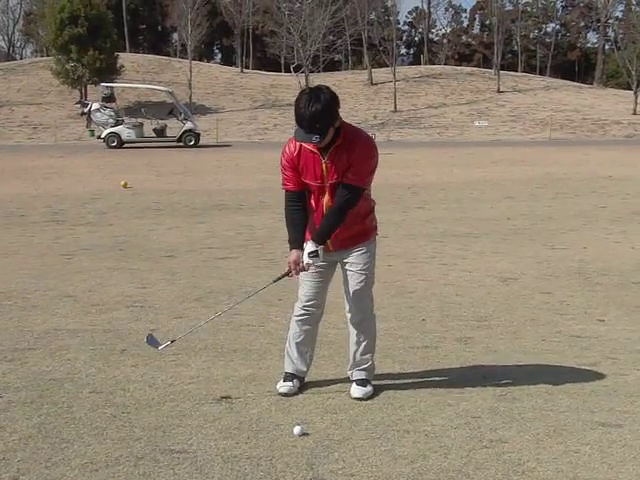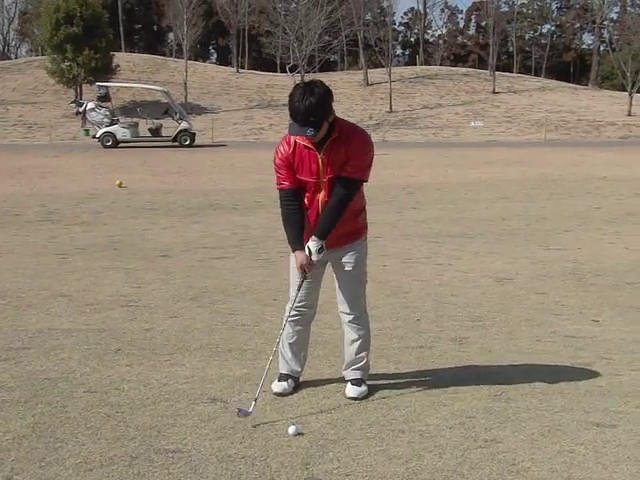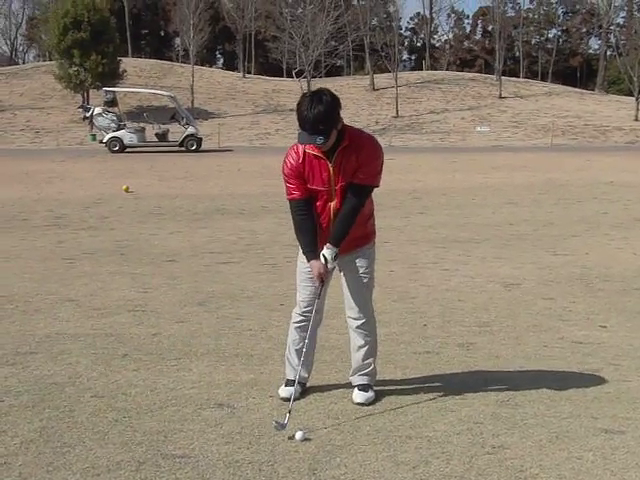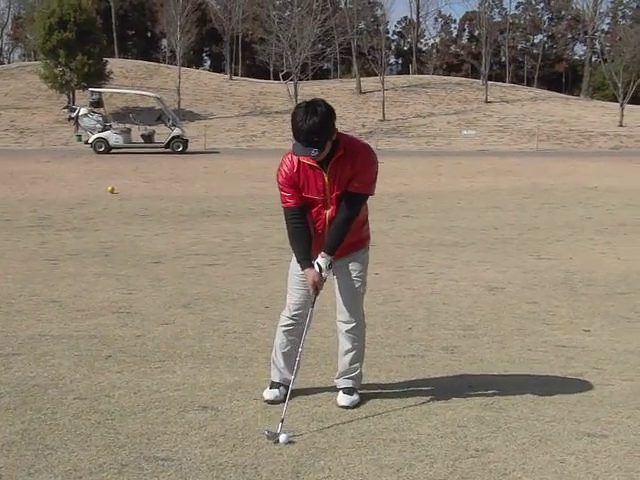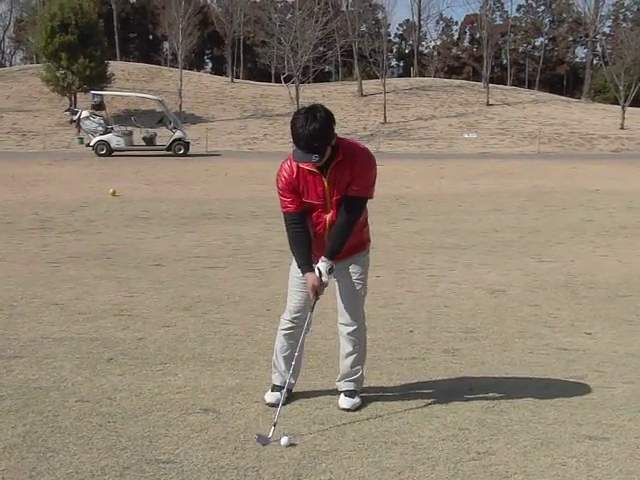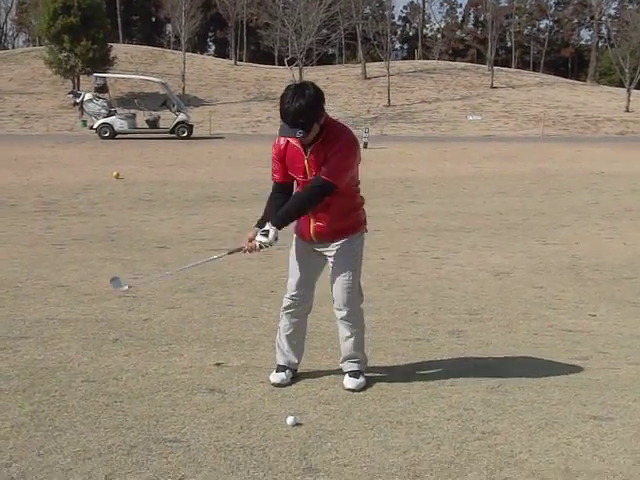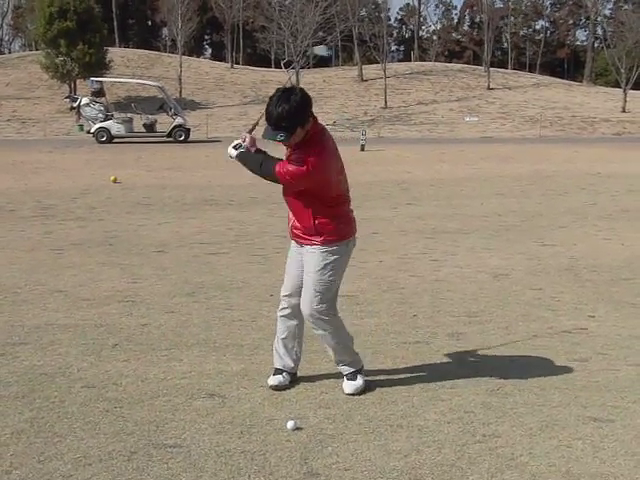
dt=0.3s
person 1, frame 1
left shoulder: (362, 146)
right shoulder: (293, 150)
left elbow: (346, 201)
right elbow: (294, 201)
left wrist: (316, 244)
right wrist: (296, 246)
left hip: (357, 240)
right hip: (313, 241)
left knee: (360, 309)
right knee: (306, 307)
left ankle: (361, 374)
right ankle: (294, 371)
person 1, frame 2
left shoulder: (357, 141)
right shoulder: (286, 148)
left elbow: (344, 196)
right elbow: (289, 202)
left wrist: (318, 240)
right wrist: (297, 247)
left hip: (348, 239)
right hip: (304, 240)
left knee: (353, 308)
right knee: (299, 307)
left ankle: (356, 374)
right ankle: (289, 371)
person 1, frame 3
left shoulder: (367, 147)
right shoulder: (295, 157)
left elbow: (355, 202)
right elbow: (300, 211)
left wrist: (332, 248)
right wrist: (312, 256)
left hip: (356, 245)
right hip: (314, 246)
left knee: (360, 314)
right knee: (304, 312)
left ankle: (363, 379)
right ankle: (295, 376)
person 1, frame 4
left shoulder: (362, 155)
right shoulder: (290, 165)
left elbow: (350, 212)
right elbow: (295, 219)
left wrist: (327, 256)
right wrist: (307, 264)
left hip: (350, 249)
right hip: (308, 250)
left knee: (350, 318)
right knee: (292, 315)
left ankle: (348, 382)
right ankle: (280, 379)
person 1, frame 5
left shoulder: (360, 159)
right shoulder: (289, 170)
left elbow: (350, 215)
right elbow: (295, 223)
left wrist: (328, 261)
right wrist: (307, 269)
left hip: (351, 252)
right hip: (308, 253)
left knee: (352, 320)
right knee: (293, 318)
left ankle: (349, 385)
right ankle: (281, 382)
person 1, frame 6
left shoulder: (344, 144)
right shoulder: (283, 144)
left elbow: (313, 193)
right elbow: (281, 191)
left wrist: (274, 226)
right wrist: (260, 227)
left hip: (344, 235)
right hip: (306, 235)
left knee: (346, 302)
right knee: (294, 300)
left ankle: (353, 365)
right ankle: (287, 362)
person 1, frame 7
left shoulder: (311, 161)
right shoulder: (302, 135)
left elbow: (271, 172)
right elbow: (280, 169)
left wrist: (244, 153)
right wrist: (253, 151)
left hip: (329, 241)
right hip: (303, 237)
left knee: (314, 308)
right knee: (289, 301)
left ankle: (351, 368)
right ankle: (285, 366)
